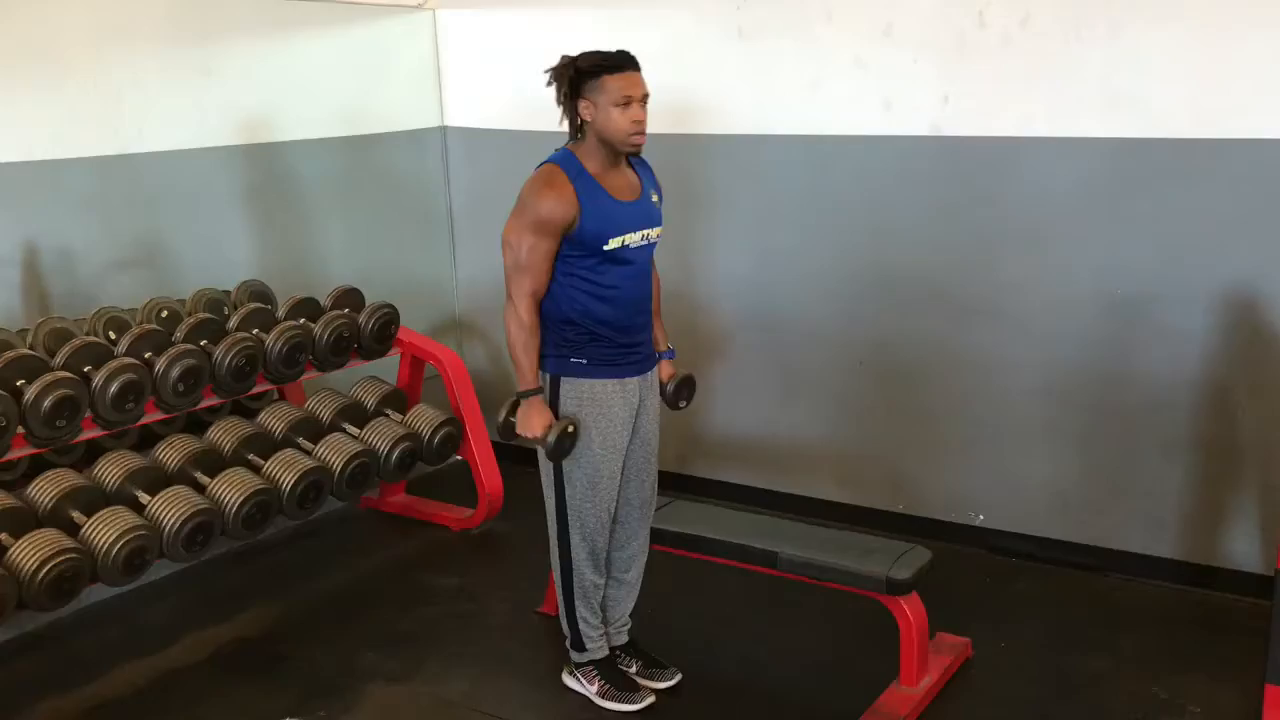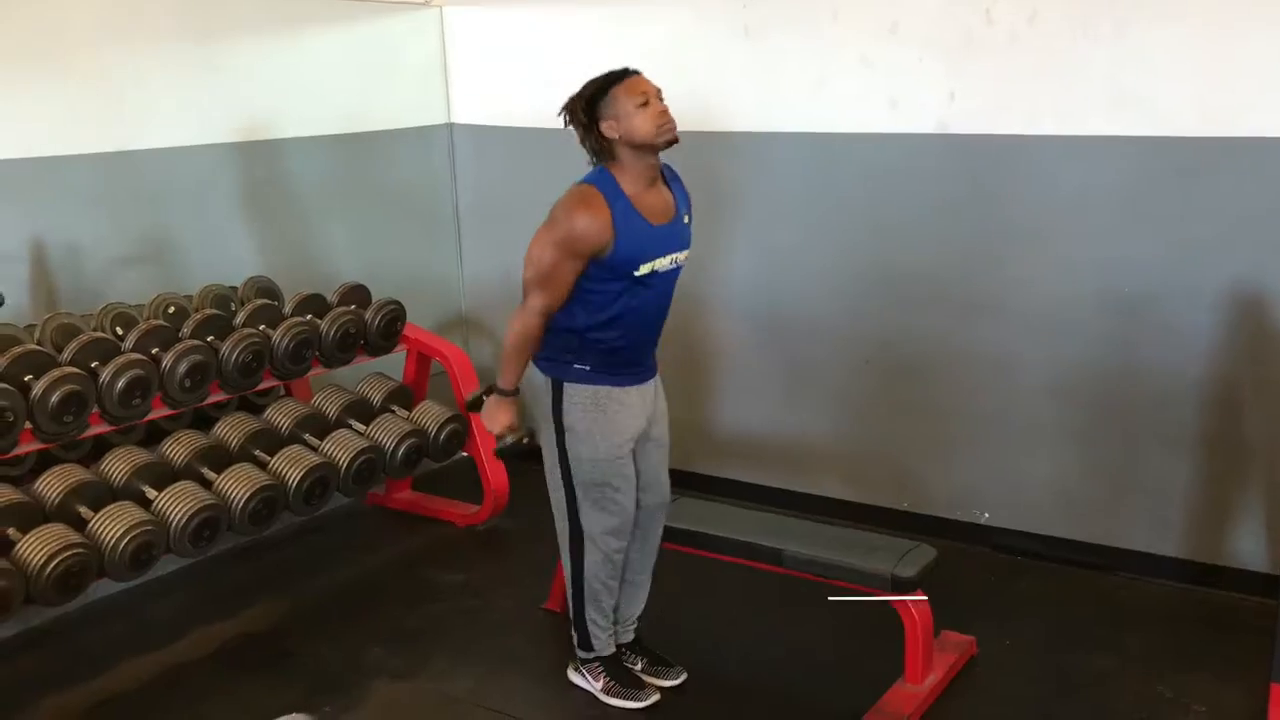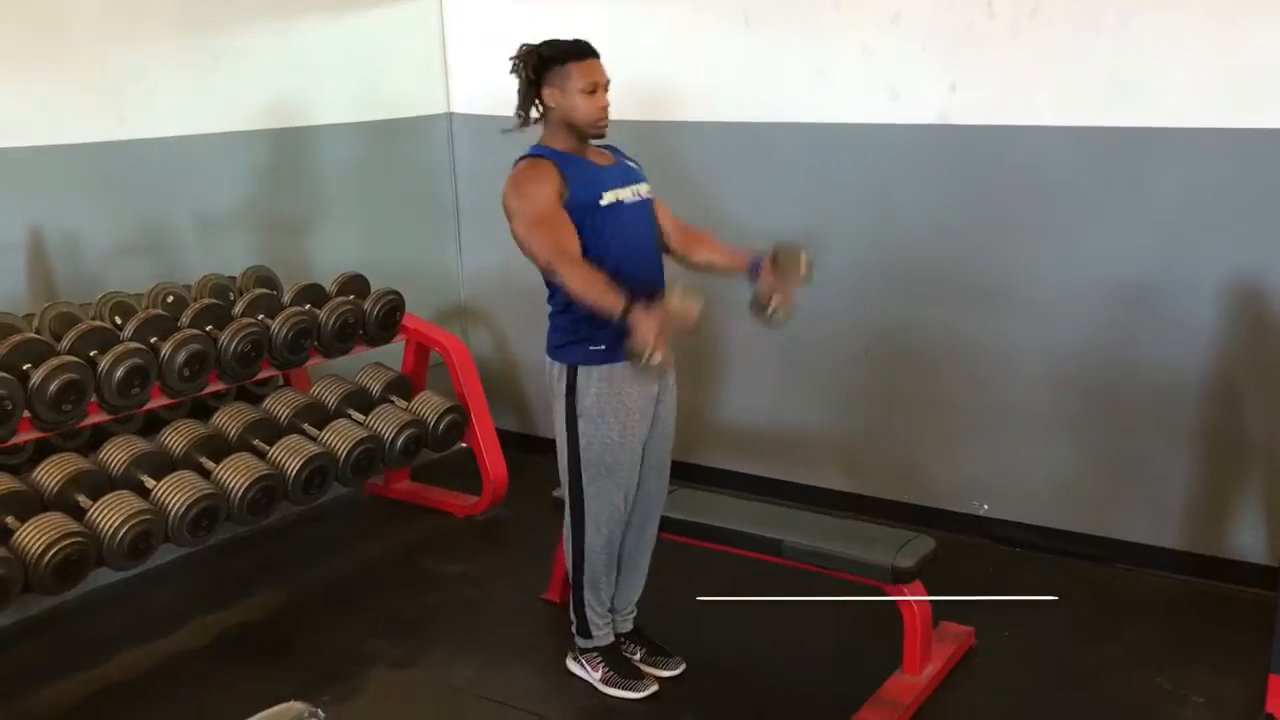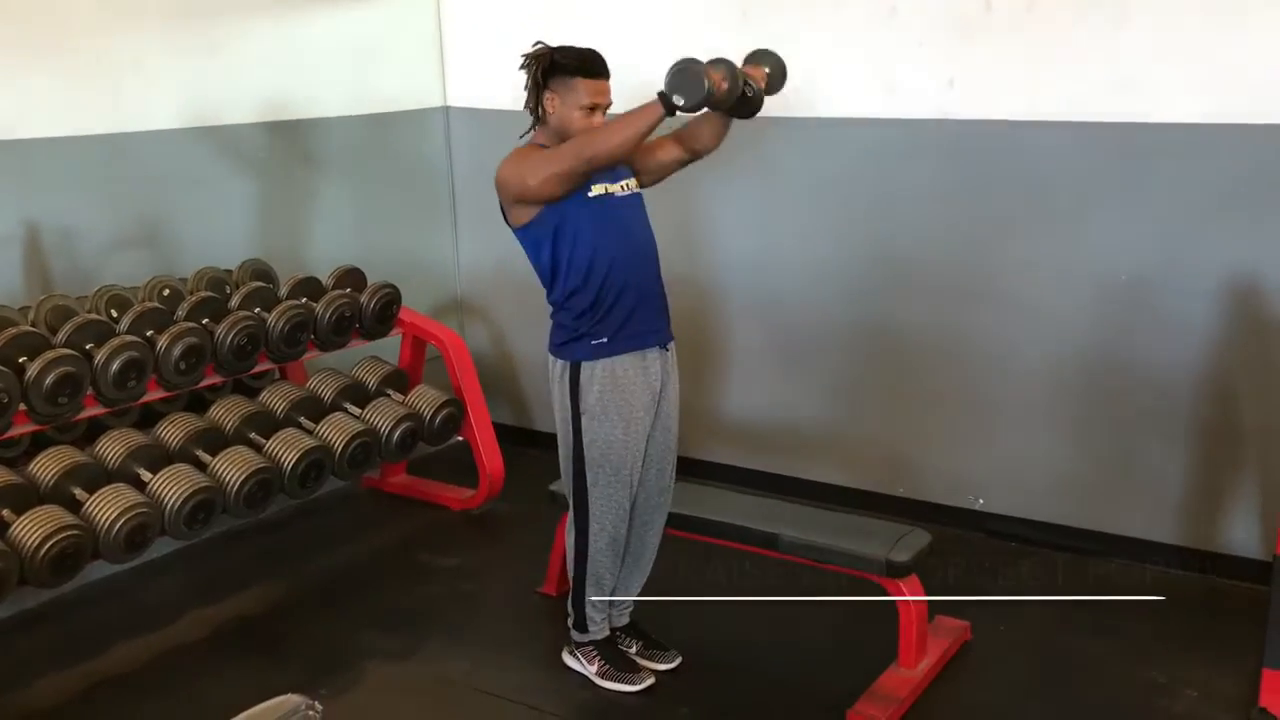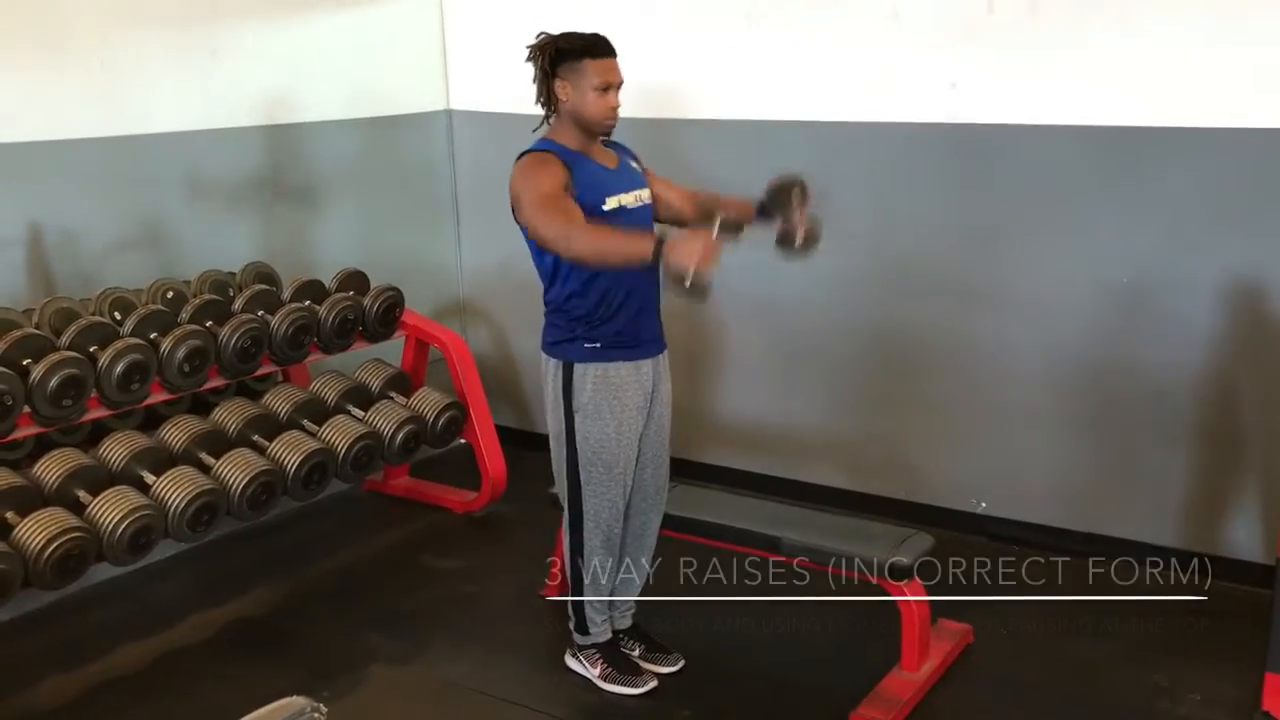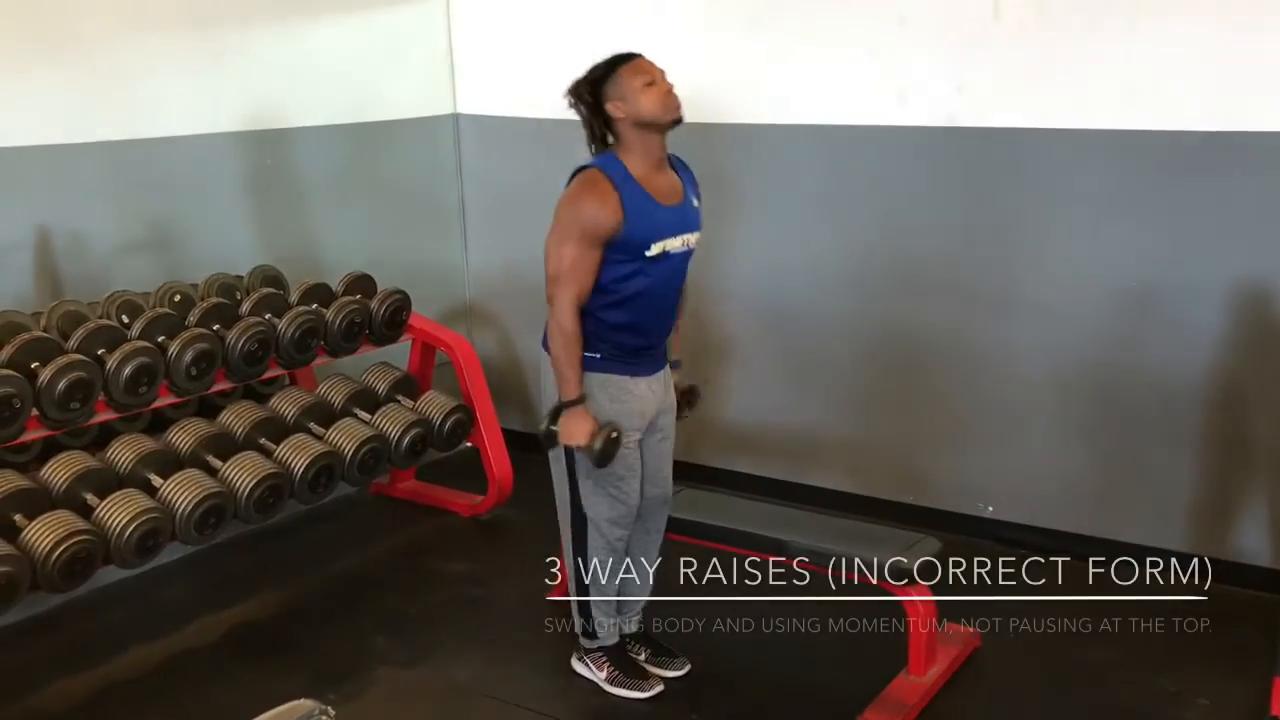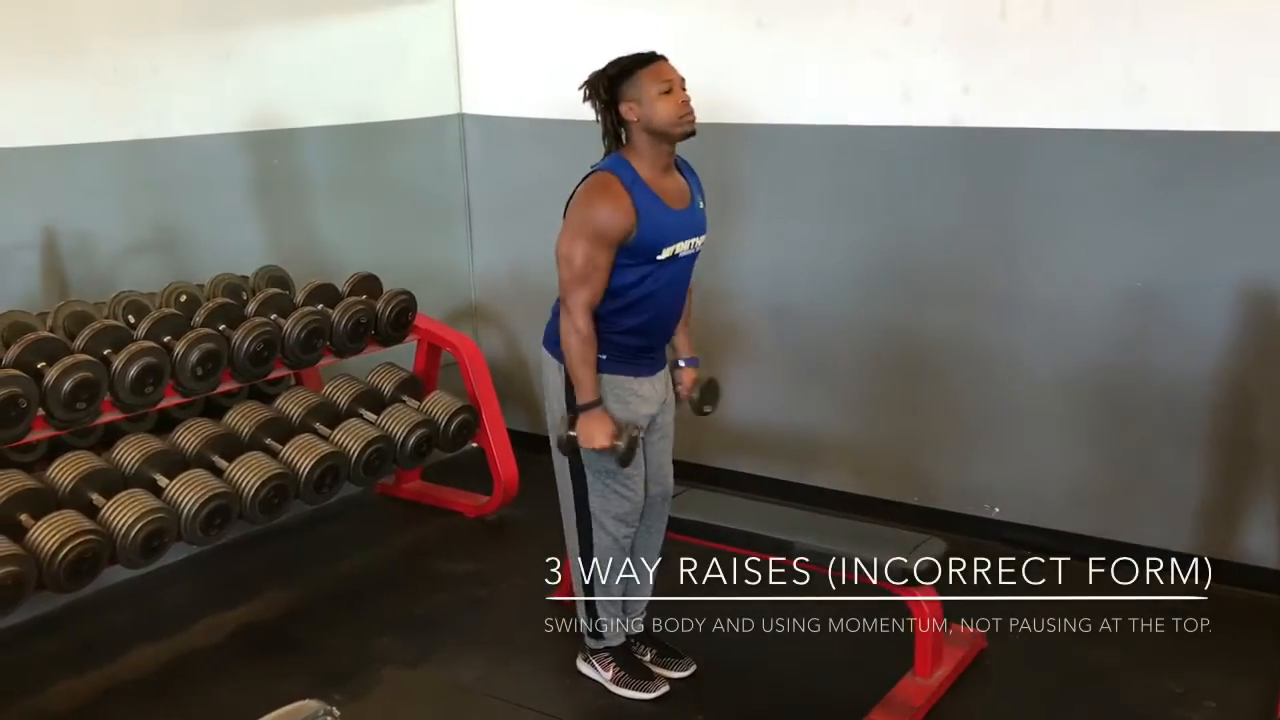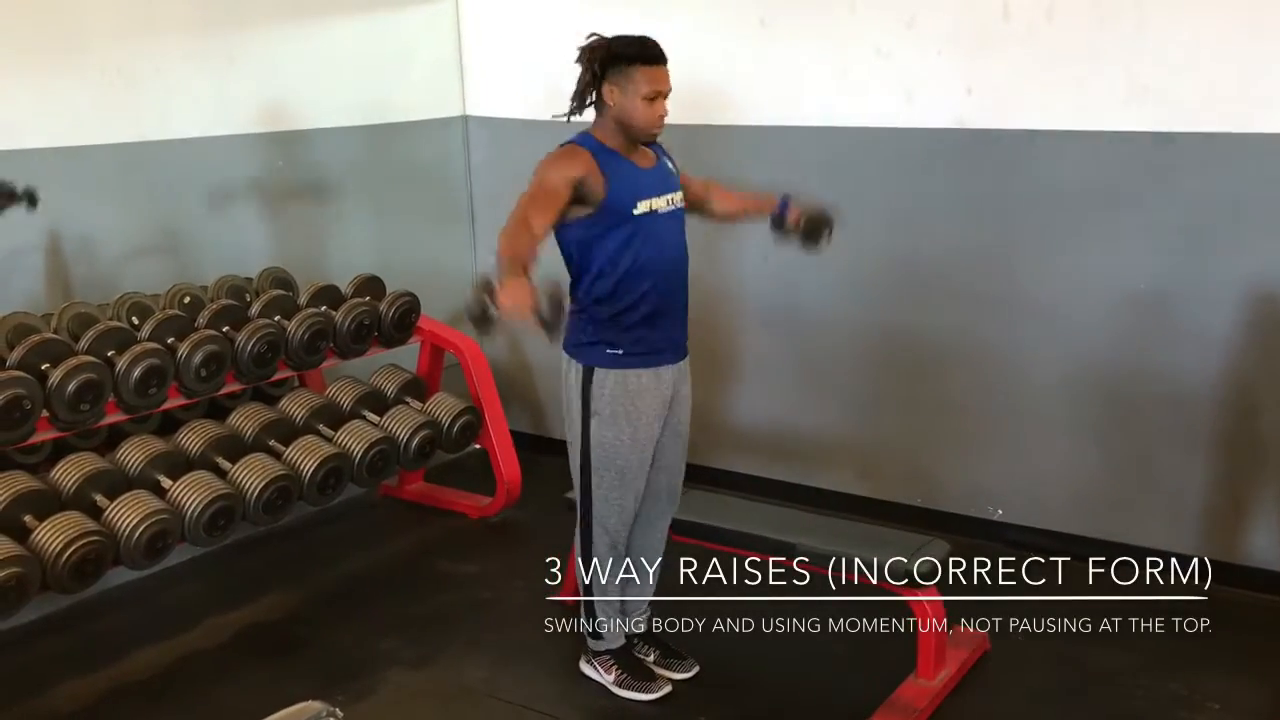
dt=0.4s
person 1, frame 1
left shoulder: (643, 177)
right shoulder: (553, 191)
right elbow: (521, 300)
left wrist: (662, 349)
right wrist: (530, 396)
left hip: (638, 375)
right hip: (580, 382)
left knee: (633, 515)
right knee: (584, 522)
left ankle: (617, 638)
right ankle: (585, 657)
person 1, frame 2
left shoulder: (676, 193)
right shoulder: (588, 213)
right elbow: (535, 308)
right wrist: (505, 393)
left hip: (642, 380)
right hip: (582, 388)
left knee: (650, 511)
right knee: (604, 524)
left ankle: (624, 636)
right ankle: (593, 656)
person 1, frame 3
left shoulder: (620, 162)
right shoulder: (532, 179)
left elbow: (676, 236)
right elbow: (565, 263)
left wrist: (750, 265)
right wrist: (631, 313)
left hip: (651, 356)
right hip: (593, 368)
left knee: (644, 503)
right knee: (599, 509)
left ankle: (621, 624)
right ankle: (590, 644)
person 1, frame 4
left shoulder: (615, 158)
right shoulder: (522, 172)
left elbow: (694, 146)
right elbow: (584, 156)
right wrist: (669, 100)
left hip: (656, 351)
right hip: (595, 364)
left knee: (650, 499)
right knee: (602, 505)
left ankle: (618, 618)
right ankle: (587, 639)
person 1, frame 5
left shoulder: (620, 158)
right shoulder: (539, 171)
left elbow: (687, 206)
right elbow: (573, 238)
left wrist: (757, 209)
right wrist: (662, 250)
left hip: (648, 356)
right hip: (589, 367)
left knee: (645, 502)
right knee: (597, 507)
left ankle: (621, 622)
right ankle: (589, 642)
person 1, frame 6
left shoulder: (682, 179)
right shoulder: (597, 195)
right elbow: (564, 307)
left wrist: (675, 361)
right wrist: (571, 404)
left hip: (652, 373)
right hip: (598, 376)
left knee: (651, 503)
right knee: (604, 512)
left ankle: (628, 626)
right ankle: (596, 646)
person 1, frame 7
left shoulder: (687, 181)
right shoulder: (606, 197)
right elbow: (577, 309)
left wrist: (686, 357)
right wrist: (589, 407)
left hip: (650, 371)
right hip: (595, 373)
left knee: (653, 501)
right knee: (608, 511)
left ankle: (631, 628)
right ankle: (600, 646)
person 1, frame 8
left shoulder: (657, 160)
right shoulder: (577, 165)
left elbow: (709, 198)
right elbow: (525, 221)
left wrist: (777, 208)
right wrist: (513, 275)
left hip: (668, 363)
right hip: (610, 370)
left knee: (655, 505)
right knee: (611, 513)
left ankle: (634, 626)
right ankle: (602, 647)
